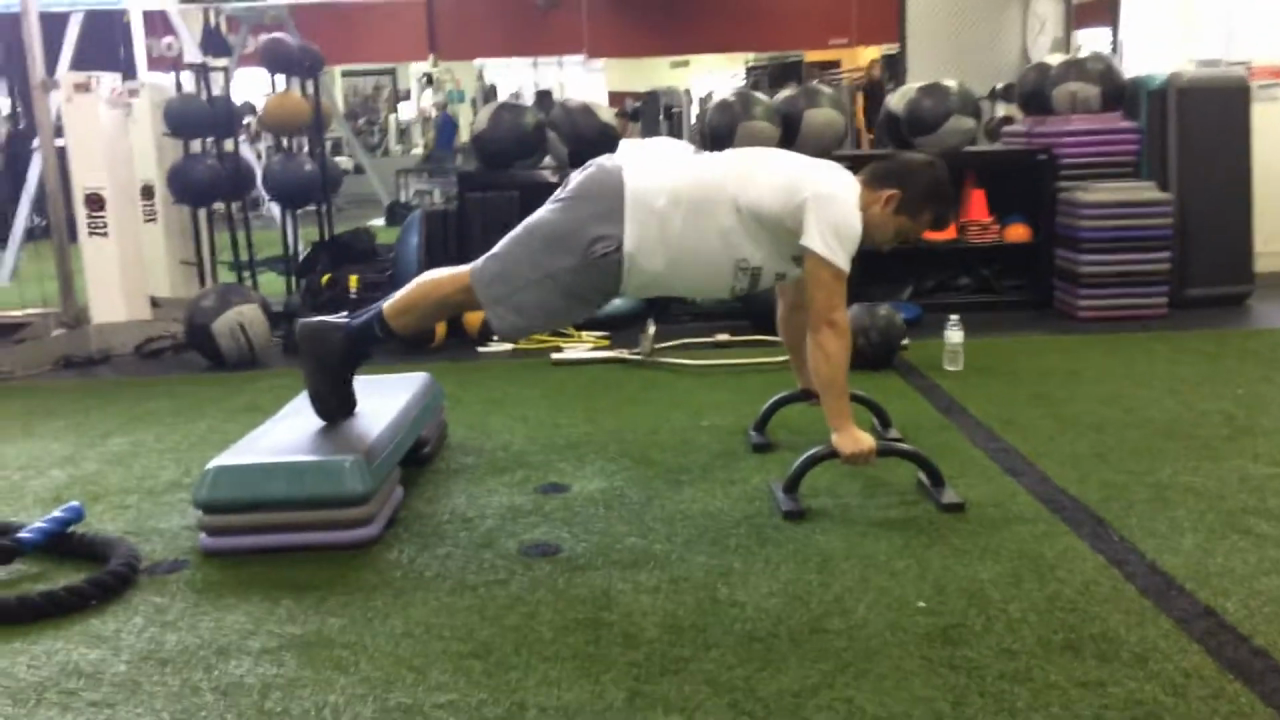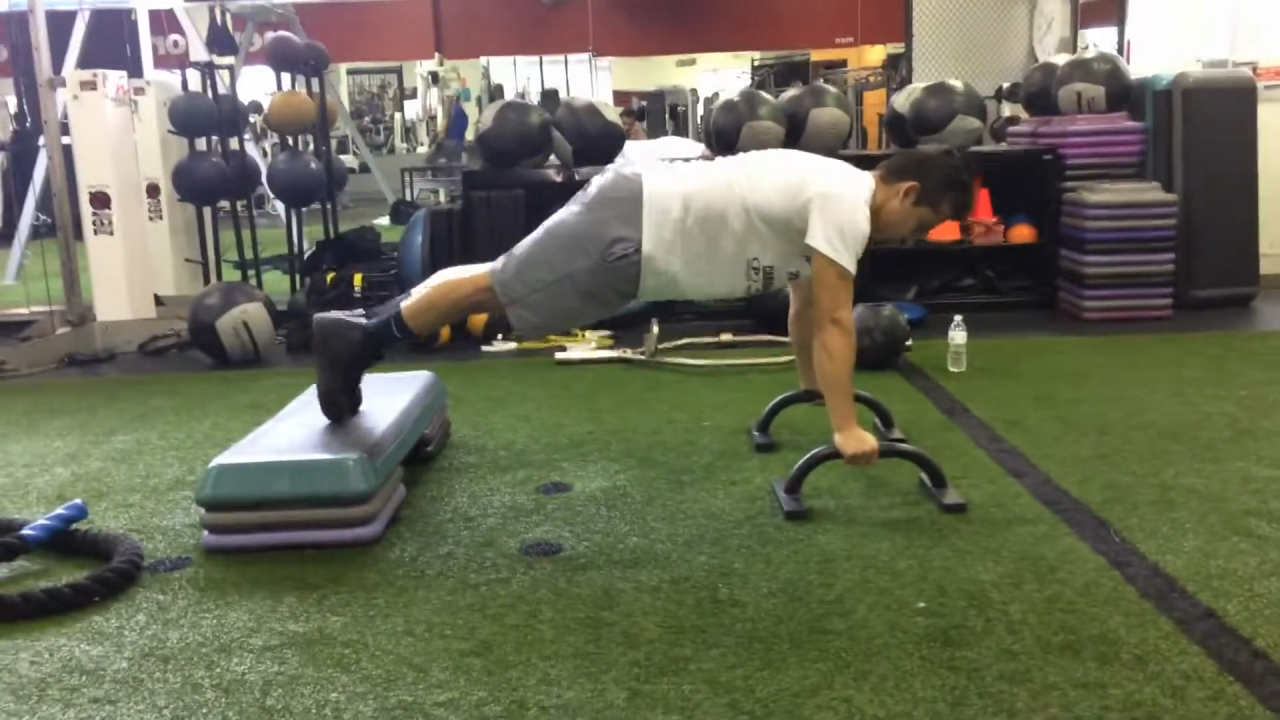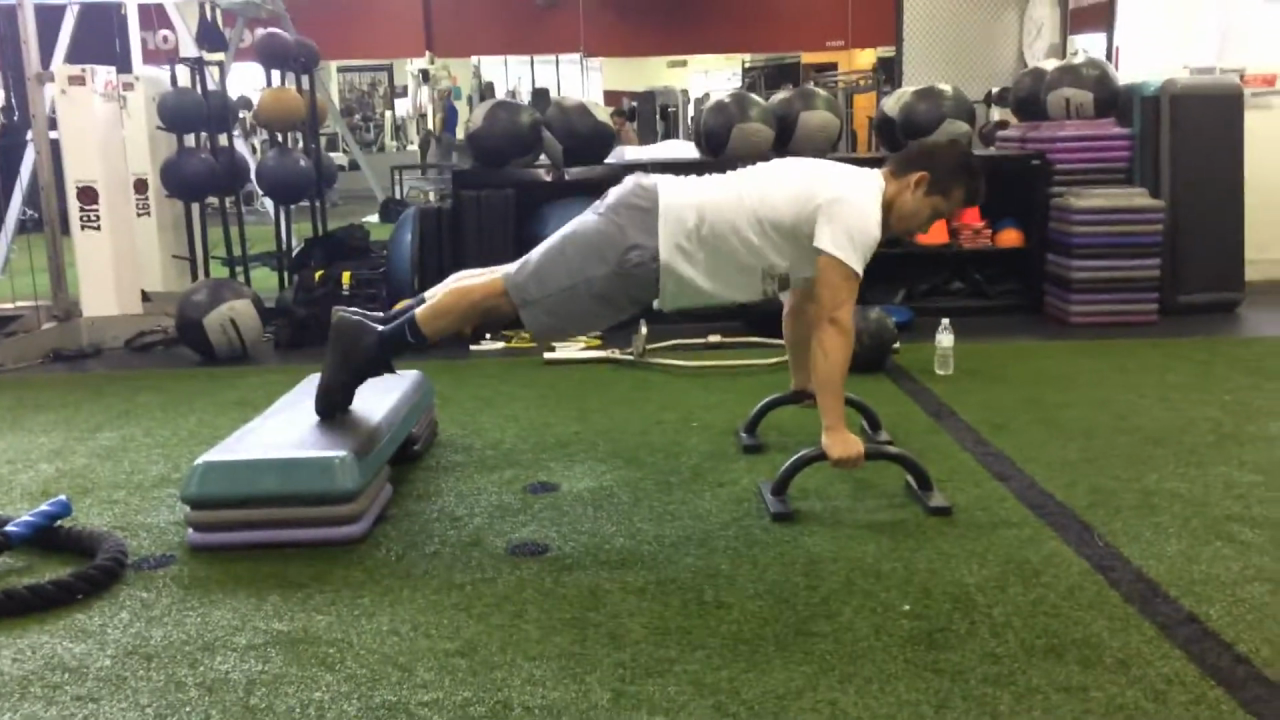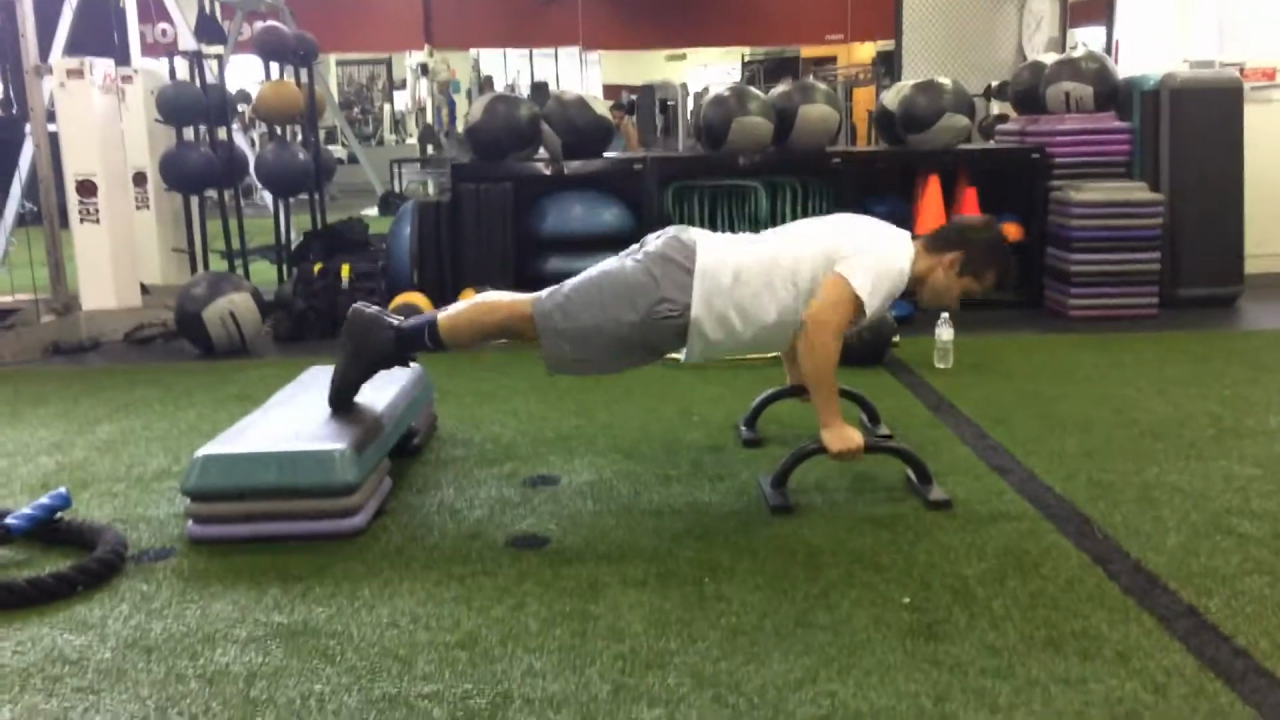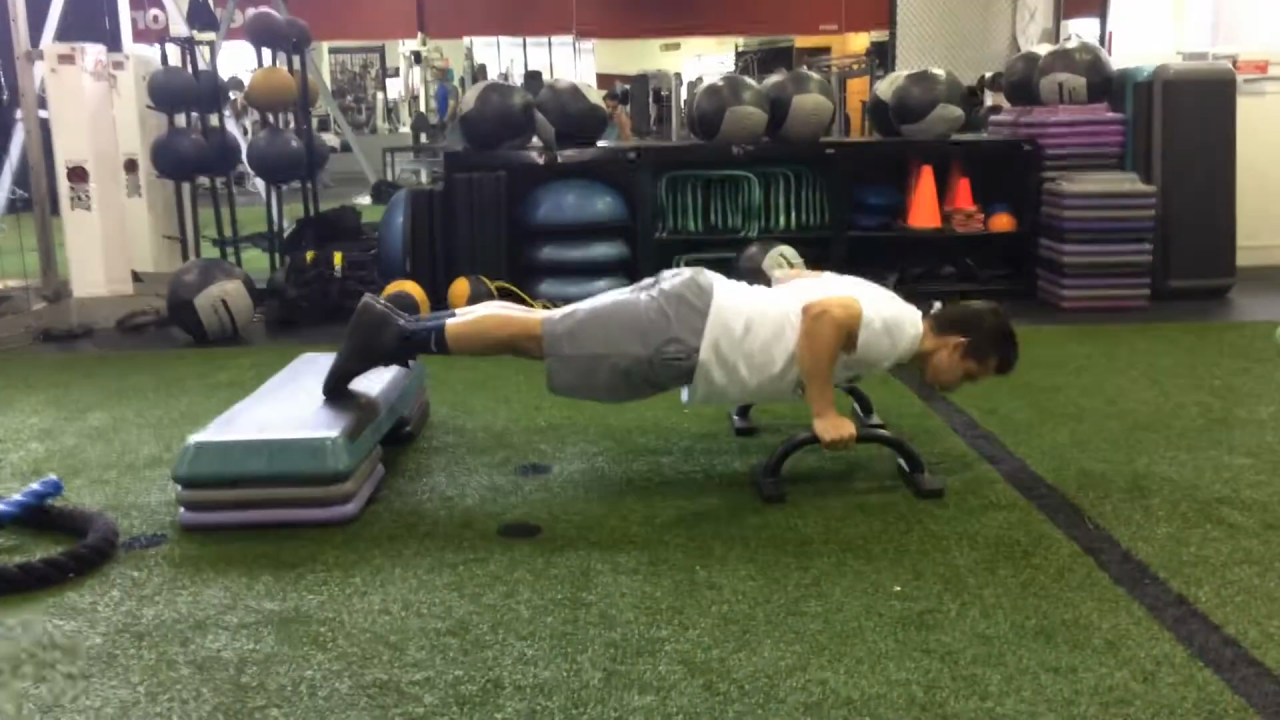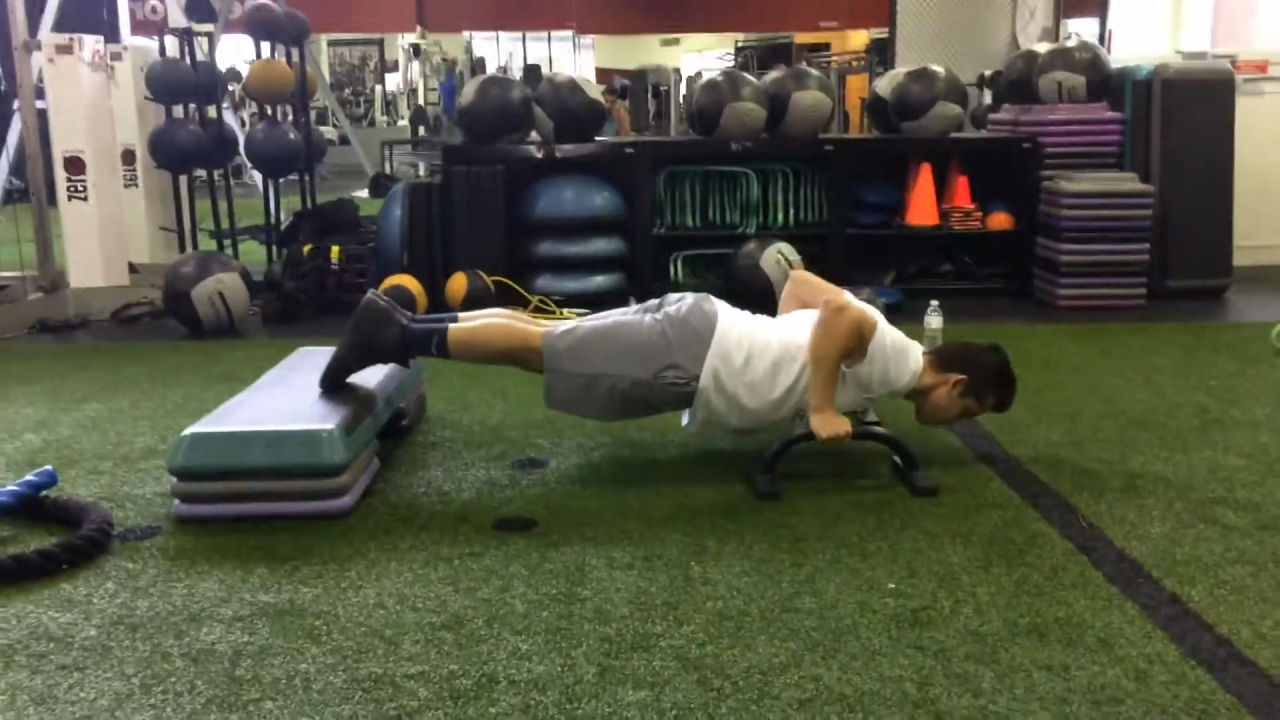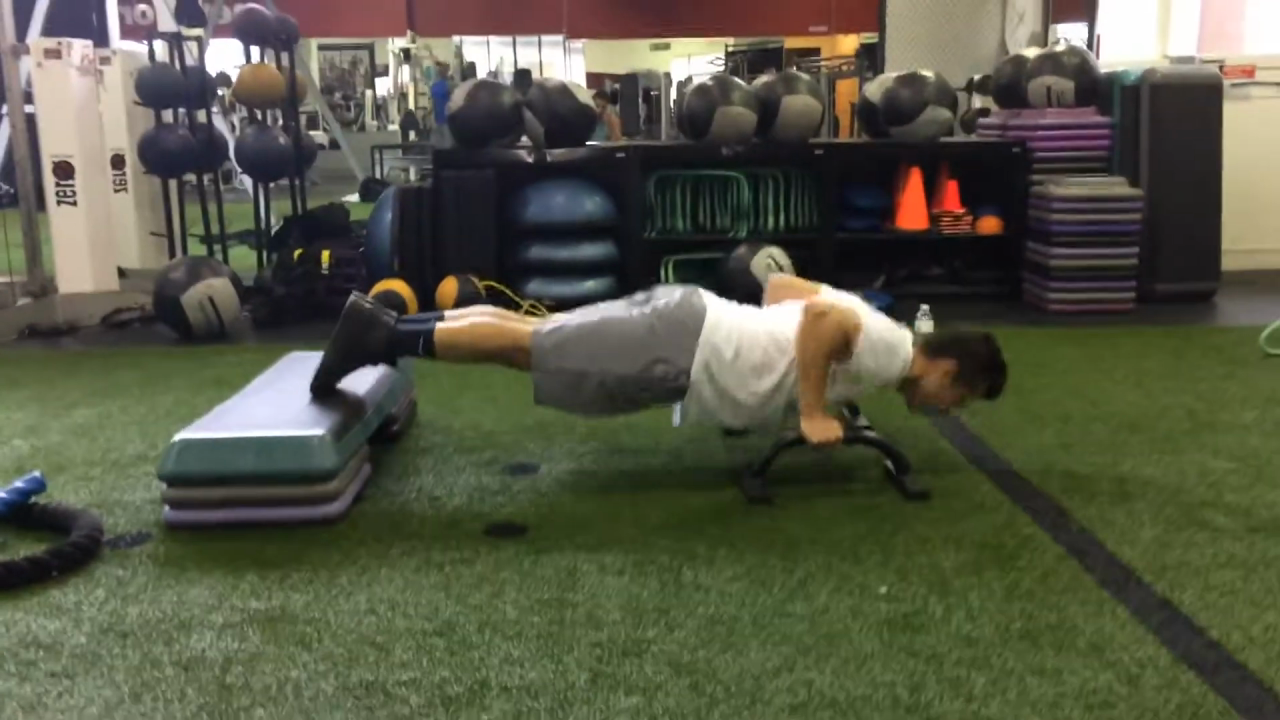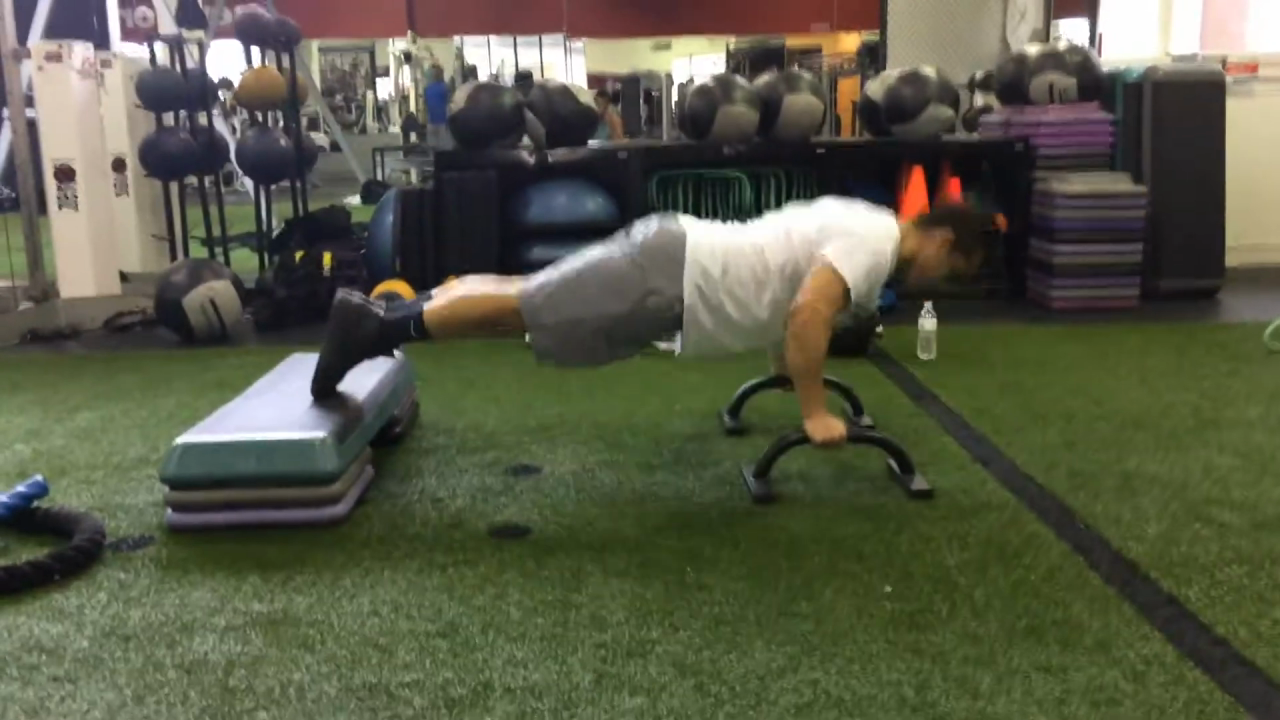
dt=0.3s
person 1, frame 1
left shoulder: (819, 195)
right shoulder: (841, 207)
left elbow: (794, 305)
right elbow: (829, 321)
left wrist: (808, 384)
right wrist: (842, 426)
left hip: (622, 204)
right hip: (612, 223)
left knee: (480, 283)
right knee: (475, 285)
left ankle: (349, 333)
right ankle: (341, 339)
person 1, frame 2
left shoulder: (834, 196)
right shoulder: (847, 204)
left elbow: (807, 305)
right elbow: (834, 320)
left wrist: (811, 384)
right wrist: (846, 427)
left hip: (638, 215)
right hip: (631, 227)
left knee: (497, 280)
right knee: (496, 288)
left ankle: (366, 328)
right ankle: (357, 339)
person 1, frame 3
left shoulder: (845, 191)
right shoulder: (861, 208)
left elbow: (798, 293)
right elbow: (833, 322)
left wrist: (801, 381)
right wrist: (834, 428)
left hip: (651, 220)
right hip: (647, 238)
left knee: (508, 287)
right knee: (506, 294)
left ankle: (377, 331)
right ankle: (373, 338)
person 1, frame 4
left shoulder: (874, 239)
right shoulder: (890, 258)
right elbow: (822, 326)
left wrist: (801, 380)
right wrist: (832, 424)
left hip: (683, 264)
right hip: (679, 292)
left knee: (532, 311)
right knee: (531, 317)
left ankle: (393, 327)
right ankle: (390, 337)
person 1, frame 5
left shoulder: (884, 313)
right shoulder: (897, 330)
left elbow: (789, 280)
right elbow: (821, 314)
left wrist: (797, 372)
right wrist: (823, 410)
left hip: (698, 305)
right hip: (691, 332)
left knee: (542, 327)
right knee: (536, 335)
left ankle: (399, 325)
right ankle: (392, 332)
person 1, frame 6
left shoulder: (883, 343)
right shoulder: (895, 361)
left elbow: (799, 278)
right elbow: (840, 311)
right wrist: (819, 407)
left hip: (698, 326)
right hip: (690, 359)
left knee: (542, 335)
right knee: (538, 350)
left ankle: (401, 324)
right ankle: (395, 335)
person 1, frame 7
left shoulder: (877, 326)
right shoulder: (889, 350)
left elbow: (780, 282)
right elbow: (821, 318)
left wrist: (789, 376)
right wrist: (812, 413)
left hip: (688, 320)
right hip: (680, 350)
left knee: (531, 334)
right knee: (526, 345)
left ankle: (384, 325)
right ankle: (379, 331)
person 1, frame 8
left shoulder: (858, 223)
right shoulder: (877, 244)
right elbow: (809, 314)
left wrist: (786, 367)
right wrist: (813, 411)
left hip: (674, 253)
right hip: (669, 282)
left knee: (517, 297)
right knee: (517, 310)
left ankle: (377, 313)
right ankle: (373, 328)
